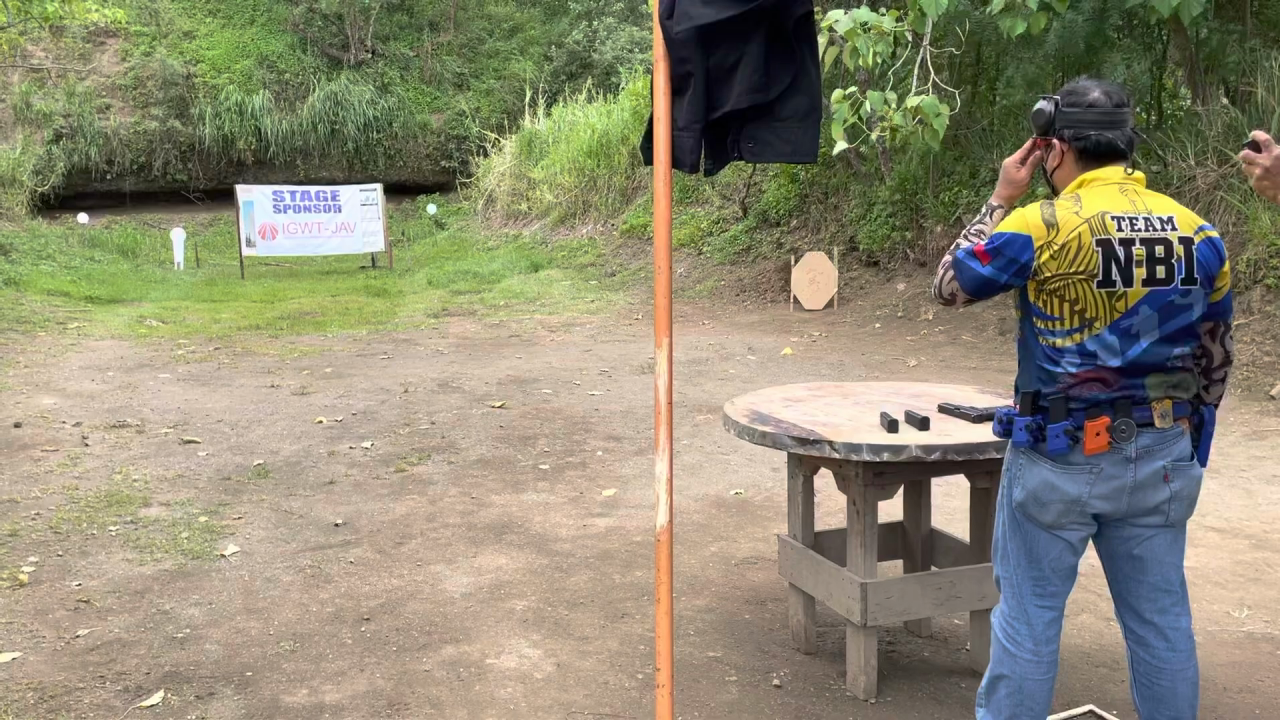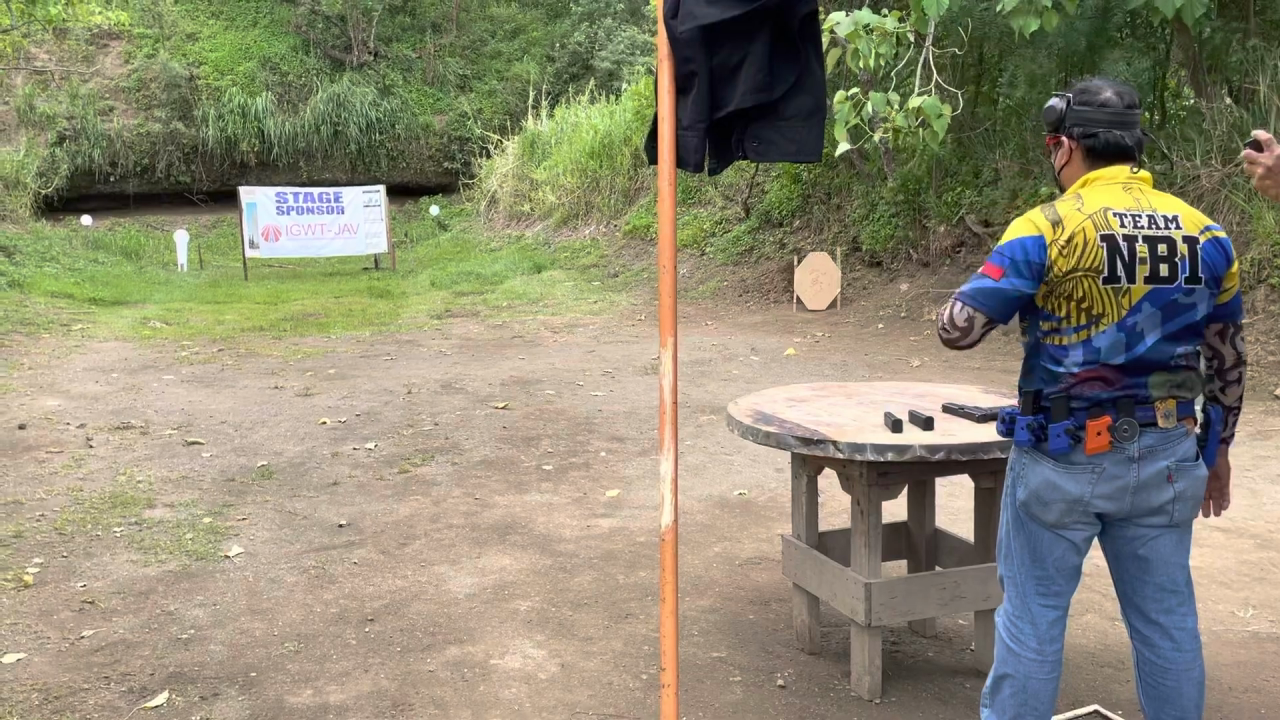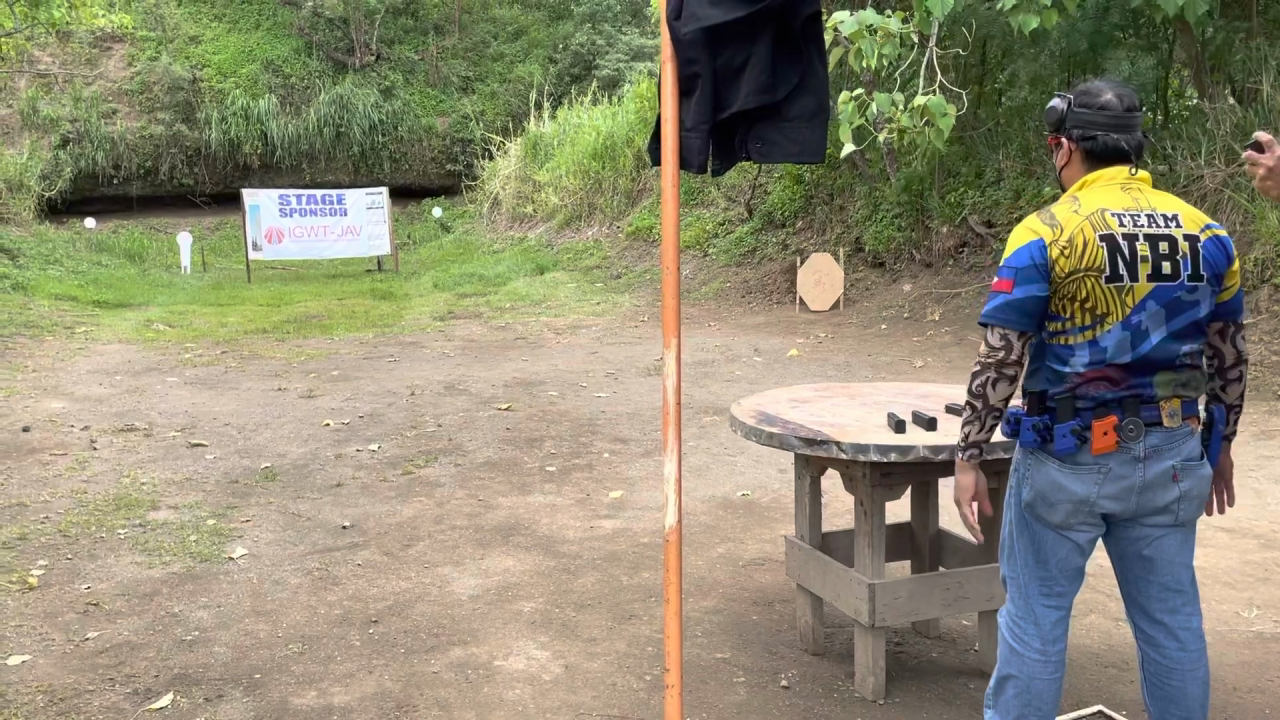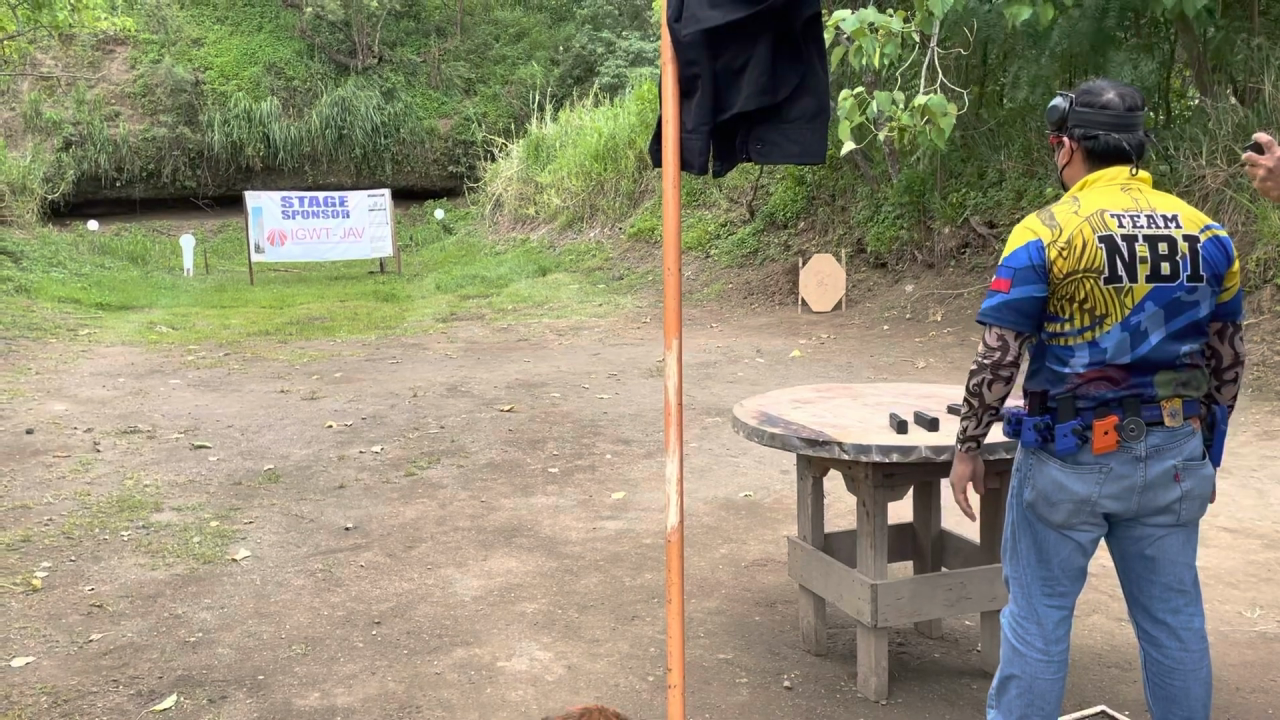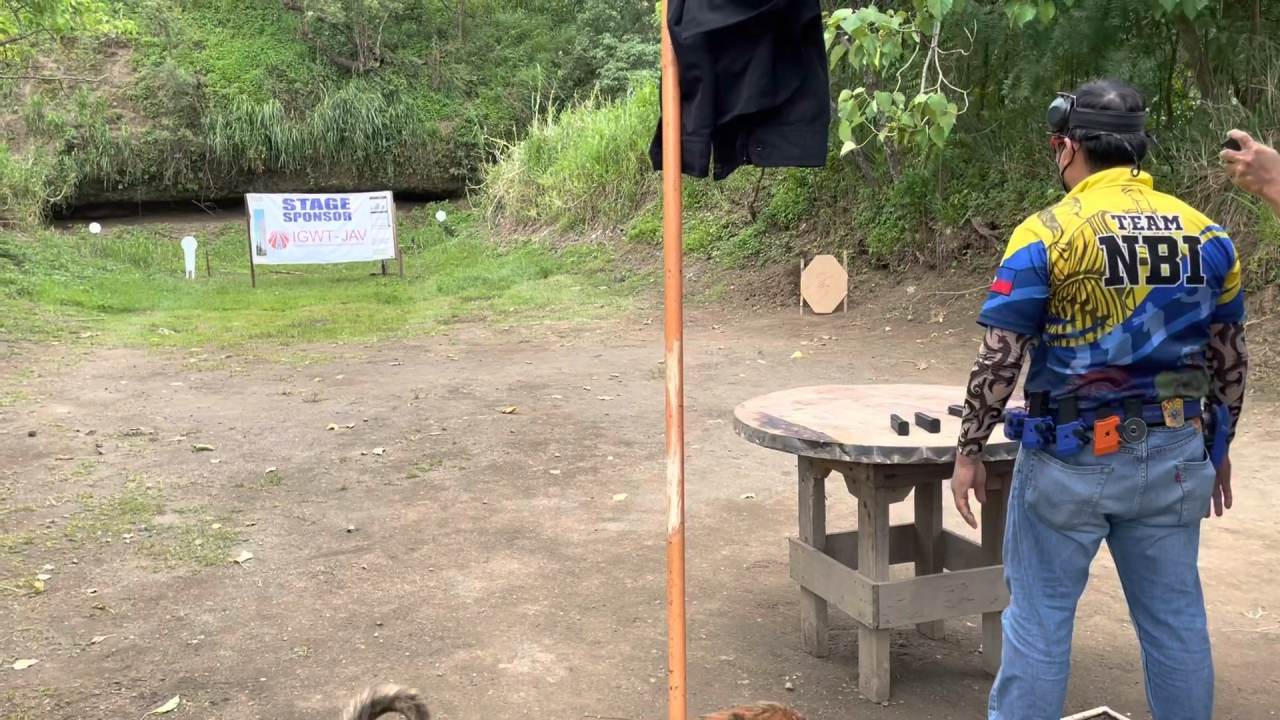
dt=0.4s
person 1, frame 1
left shoulder: (1038, 226)
right shoulder: (1198, 232)
left elbow: (949, 286)
right elbow: (1215, 358)
left wrist: (1001, 199)
right wrist: (1192, 441)
left hip: (1060, 456)
right hip: (1159, 455)
left knee: (1029, 614)
right knee: (1160, 615)
person 1, frame 2
left shoulder: (1046, 228)
right shoulder: (1205, 233)
left elbow: (958, 327)
right elbow: (1227, 358)
left wrist: (976, 293)
right wrist: (1217, 448)
left hip: (1063, 457)
right hip: (1164, 455)
left knee: (1032, 615)
right knee: (1165, 616)
person 1, frame 3
left shoulder: (1046, 232)
right shoulder: (1205, 232)
left elbow: (1001, 359)
right elbow: (1228, 356)
left wrist: (969, 457)
right wrist: (1220, 445)
left hip: (1068, 457)
right hip: (1170, 454)
left knee: (1035, 614)
right knee: (1170, 615)
person 1, frame 4
left shoulder: (1046, 233)
right shoulder: (1206, 233)
left elbow: (998, 358)
right elbow: (1227, 358)
left wrist: (967, 446)
right wrist: (1206, 441)
left hip: (1070, 457)
right hip: (1172, 455)
left knee: (1039, 614)
right knee: (1173, 615)
person 1, frame 5
left shoulder: (1046, 234)
right shoulder: (1206, 234)
left elbow: (999, 360)
right elbow: (1229, 360)
left wrist: (968, 449)
right wrist: (1217, 447)
left hip: (1071, 458)
right hip: (1172, 456)
left knee: (1040, 614)
right knee: (1174, 615)
